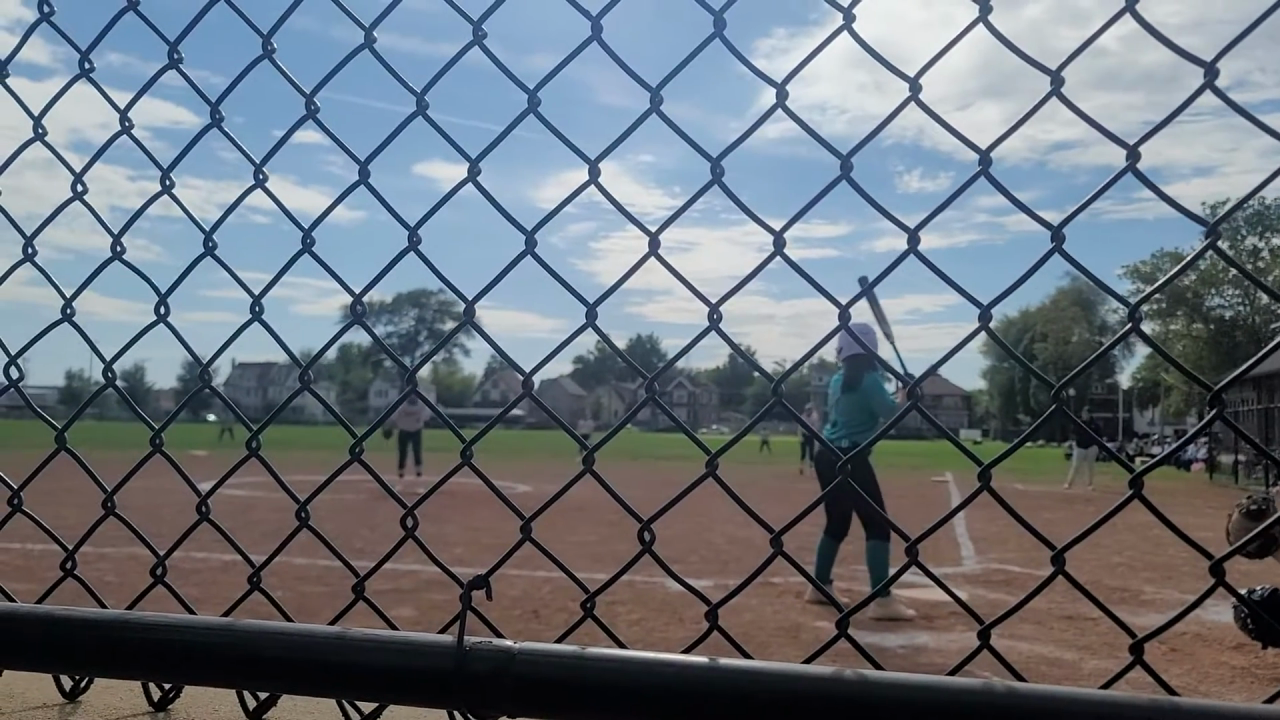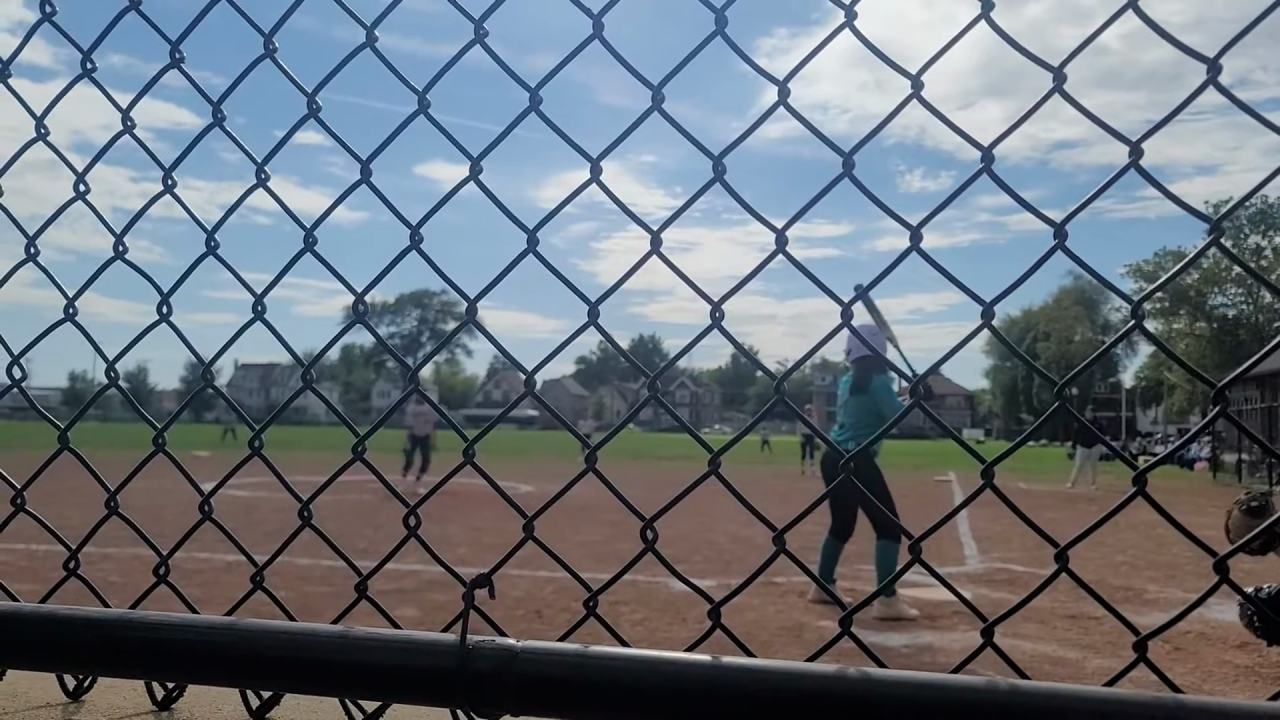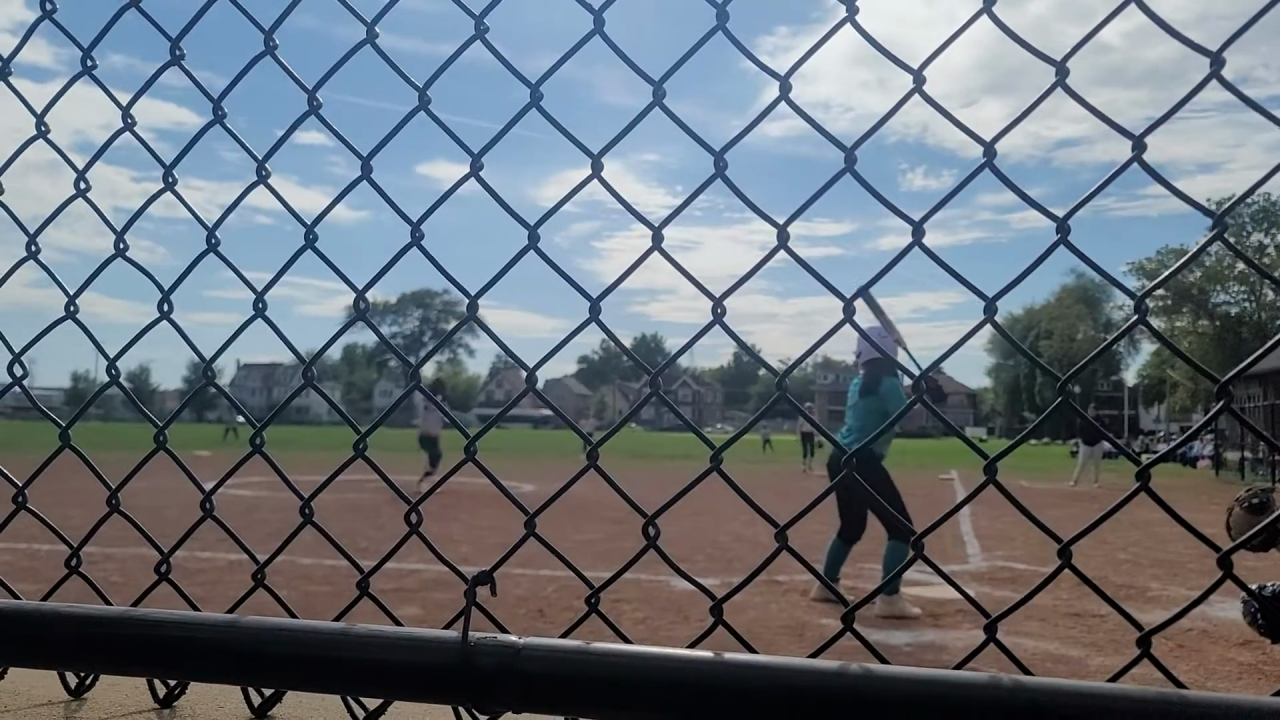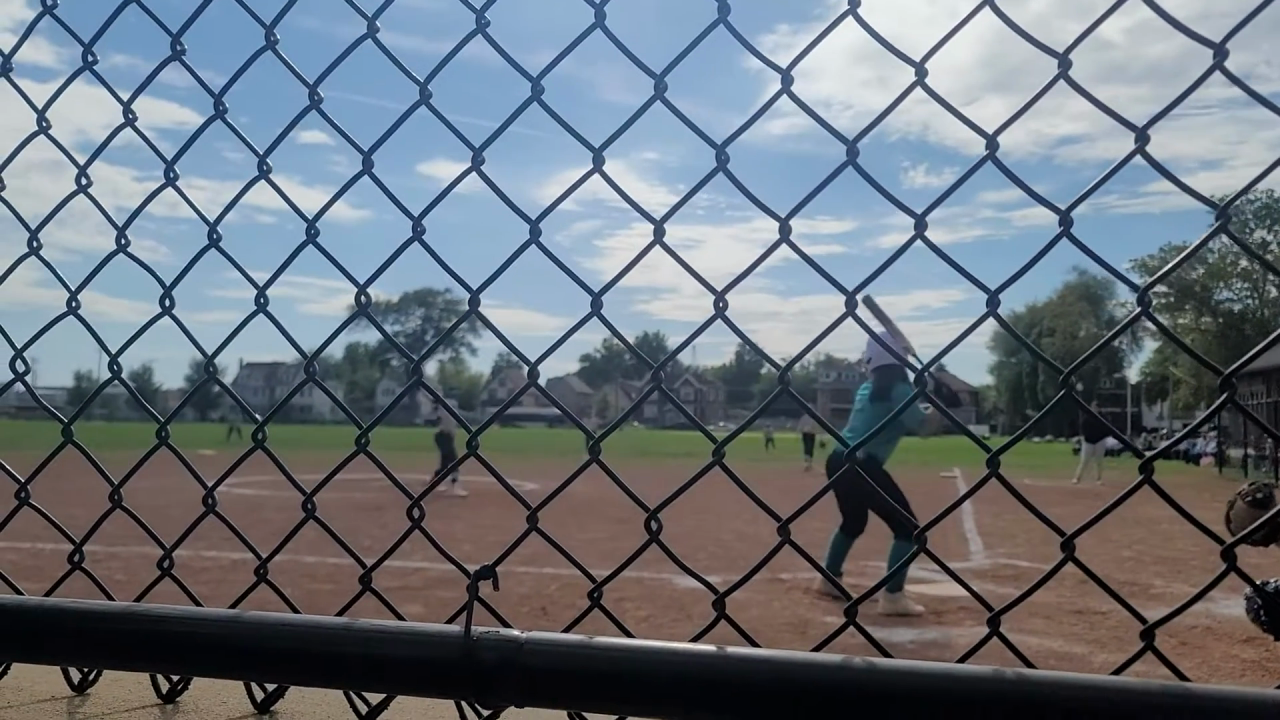
dt=0.2s
person 1, frame 1
left shoulder: (837, 380)
right shoulder: (868, 379)
right elbow: (892, 415)
right wrist: (907, 394)
left hip: (827, 457)
right hip: (849, 459)
left knee: (837, 524)
right knee: (877, 525)
left ankle: (820, 587)
right ankle: (882, 600)
person 1, frame 2
left shoulder: (847, 381)
right shoulder: (877, 381)
right elbow: (899, 418)
right wrist: (918, 395)
left hip: (833, 459)
right hip: (856, 462)
left knee: (842, 526)
right knee: (888, 527)
left ankle: (822, 587)
right ankle: (887, 600)
person 1, frame 3
left shoulder: (858, 383)
right shoulder: (886, 383)
right wrist: (928, 397)
left hip: (840, 462)
right hip: (862, 465)
left knee: (851, 528)
right knee: (901, 527)
left ankle: (825, 585)
right ankle: (889, 598)
person 1, frame 4
left shoulder: (866, 389)
right shoulder: (897, 390)
right elbow: (923, 427)
left wrist: (927, 407)
left hip: (839, 464)
right hip: (862, 468)
left knee: (853, 524)
right knee: (907, 527)
left ankle: (829, 580)
right ankle: (892, 596)
